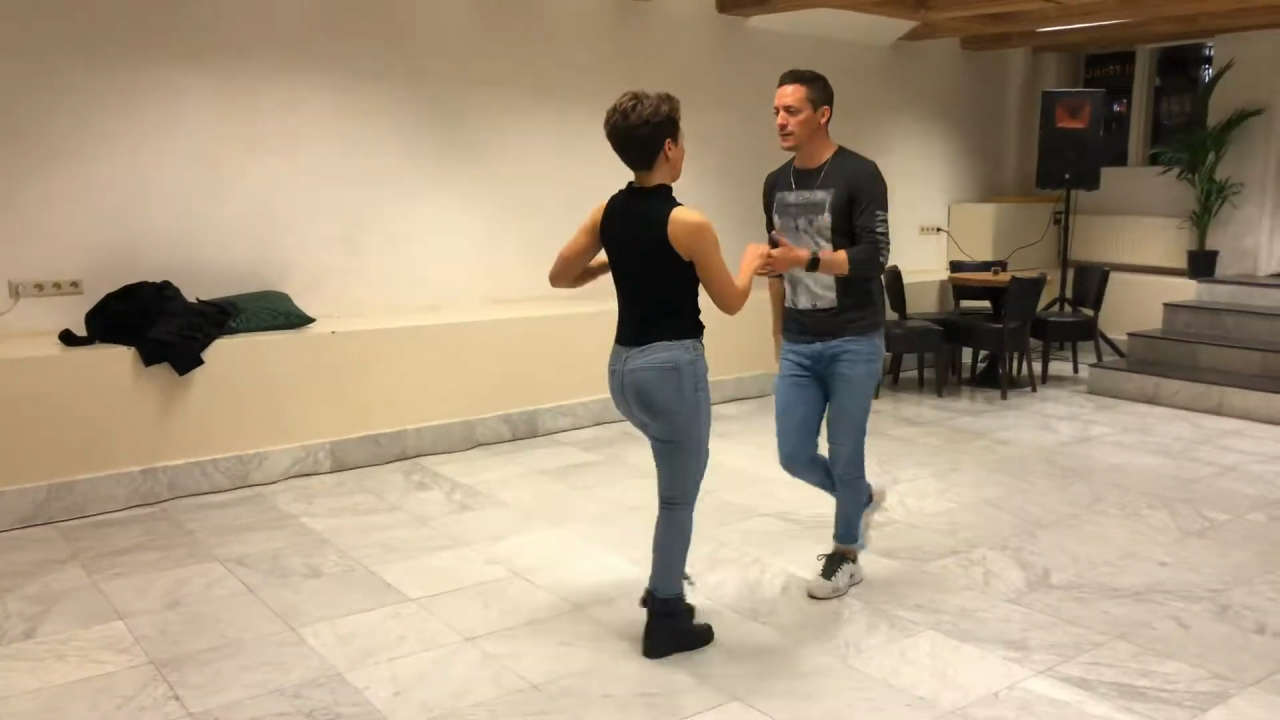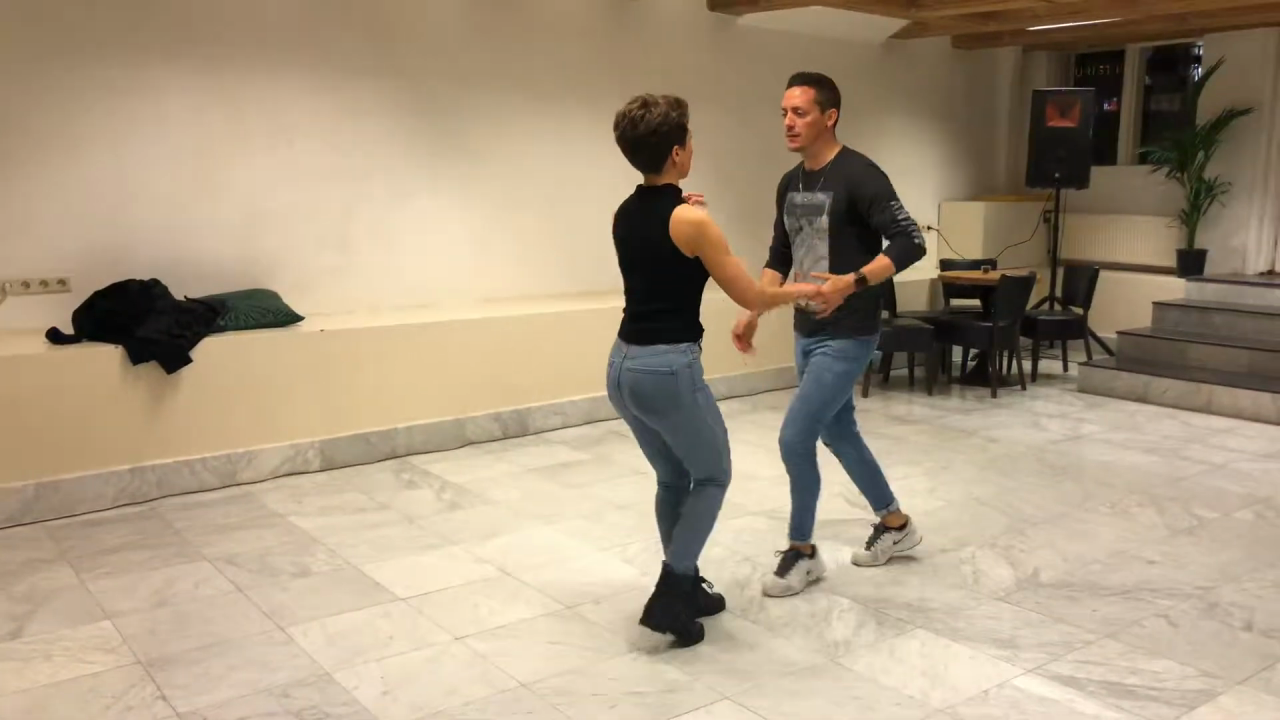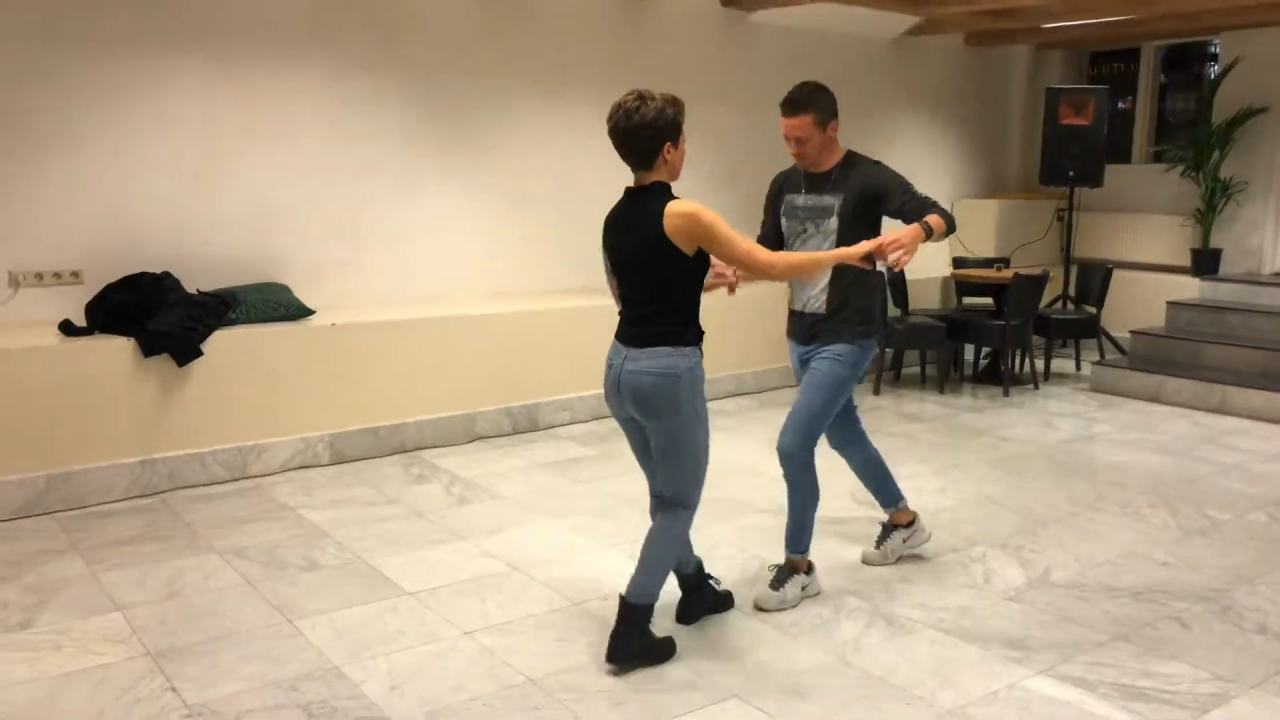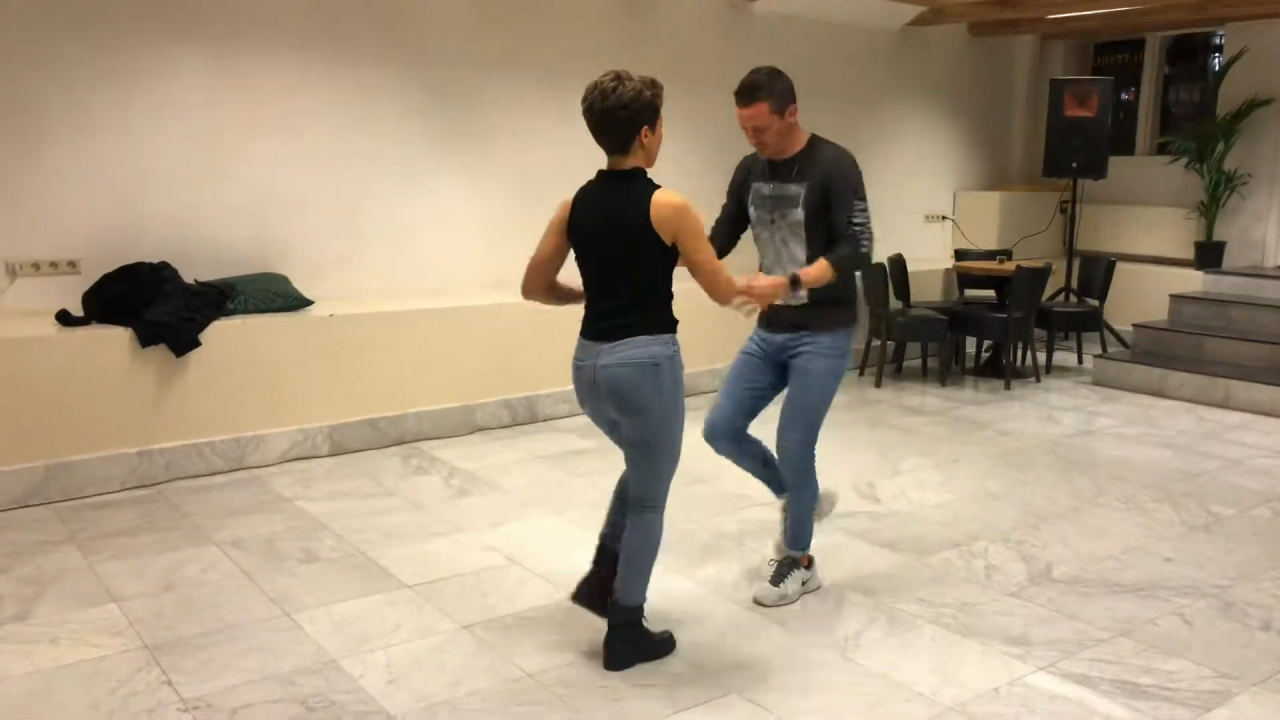
dt=0.3s
person 1, frame 1
left shoulder: (607, 213)
right shoulder: (687, 223)
left elbow: (561, 276)
right elbow: (730, 301)
right wrist: (752, 262)
left hip: (624, 364)
right hip: (673, 367)
left knee: (675, 479)
right knee: (679, 495)
left ankle: (663, 593)
right ankle: (665, 623)
person 1, frame 2
left shoulder: (626, 214)
right shoulder: (690, 220)
right elbow: (751, 297)
right wrist: (807, 290)
left hip: (624, 365)
right hip: (666, 369)
left knee: (675, 479)
right knee: (712, 477)
left ankle: (685, 586)
right ankle: (671, 595)
person 1, frame 3
left shoulder: (615, 219)
right shoulder: (683, 215)
right elbow: (771, 265)
right wrist: (848, 253)
left hip: (621, 366)
right hip: (667, 371)
left knee: (667, 488)
right knee: (679, 500)
left ankle: (696, 590)
right ankle: (631, 629)
person 1, frame 4
left shoulder: (576, 204)
right shoulder: (669, 206)
left elbow: (534, 285)
right elbow: (721, 290)
right wrist: (748, 290)
left hip: (591, 361)
right hip: (647, 364)
left knee: (642, 467)
right knee: (649, 500)
left ankle: (602, 577)
right ankle: (627, 631)
person 2, frame 1
left shoulder: (858, 175)
right shoulder: (776, 183)
left elbow: (874, 257)
left wrist: (808, 259)
right wrist: (778, 331)
left hip: (855, 339)
right hip: (798, 342)
left knee: (845, 452)
right knee: (793, 456)
left ankle: (845, 554)
right ankle: (857, 500)
person 2, frame 2
left shoulder: (860, 176)
right shoulder: (789, 184)
left elbow: (909, 245)
left wrist: (851, 282)
right wrist: (752, 312)
left hip: (847, 337)
right hip: (808, 335)
left knee: (794, 439)
right knee: (840, 435)
left ankle: (802, 550)
right ankle: (895, 523)
person 2, frame 3
left shoulder: (868, 179)
right shoulder: (784, 185)
left elbow: (941, 217)
right elbow: (767, 251)
left wrist: (912, 232)
left hip: (845, 340)
right hip: (801, 338)
left knee: (792, 443)
right knee: (844, 438)
left ankle: (798, 564)
right ankle: (902, 519)
person 2, frame 4
left shoulder: (833, 165)
right shoulder: (749, 171)
left elbow: (856, 251)
right elbow: (721, 238)
left wrist: (787, 282)
left hip: (825, 332)
right hip: (769, 331)
left knee: (793, 444)
right knee: (720, 429)
left ankle: (798, 561)
right ankle: (799, 495)
